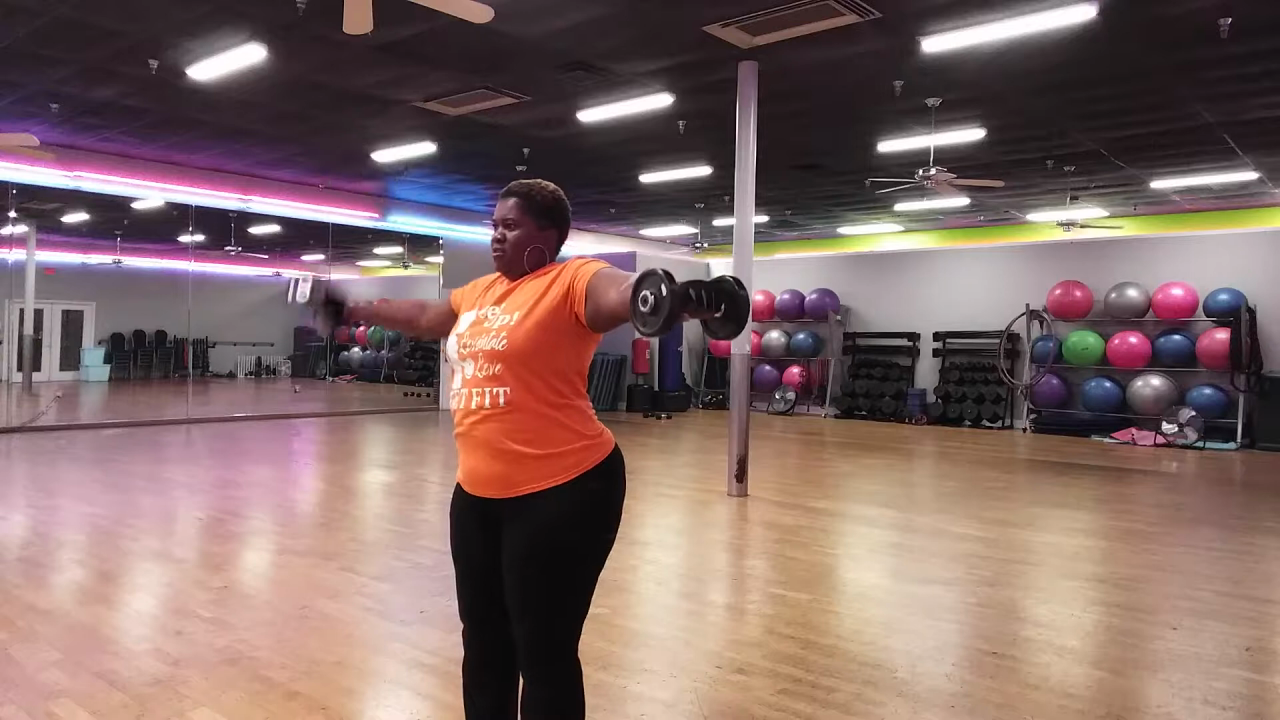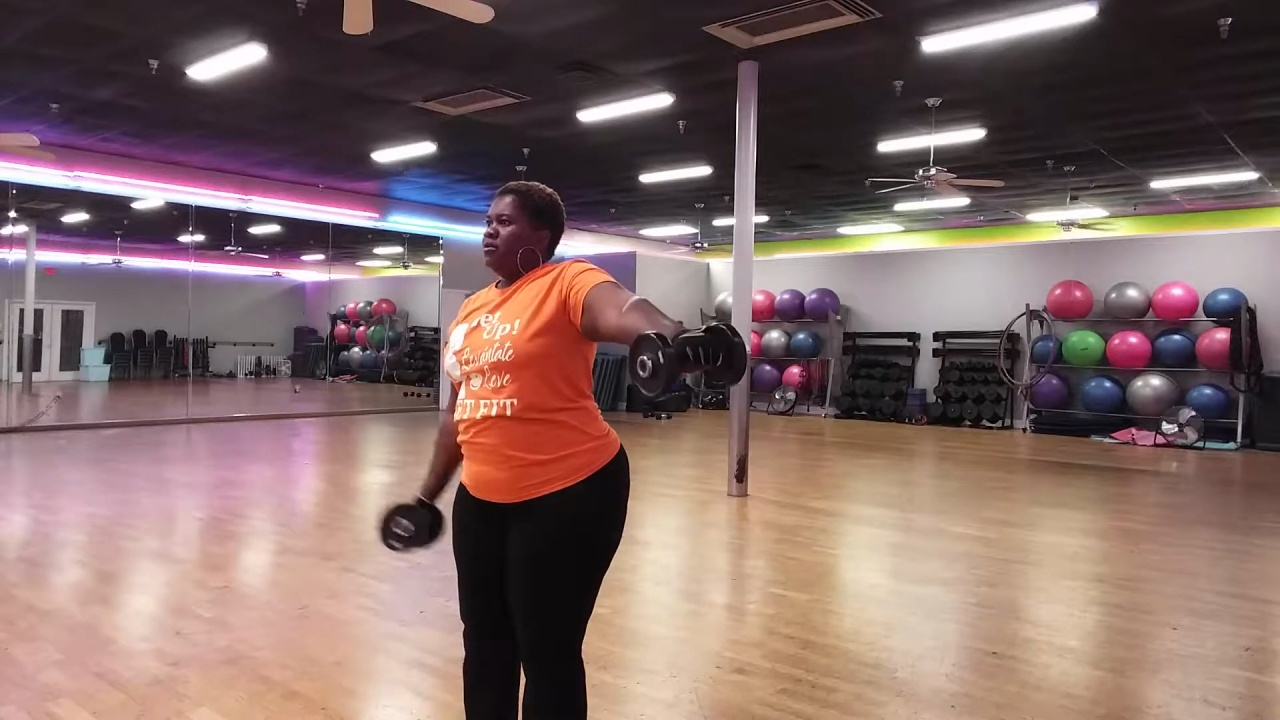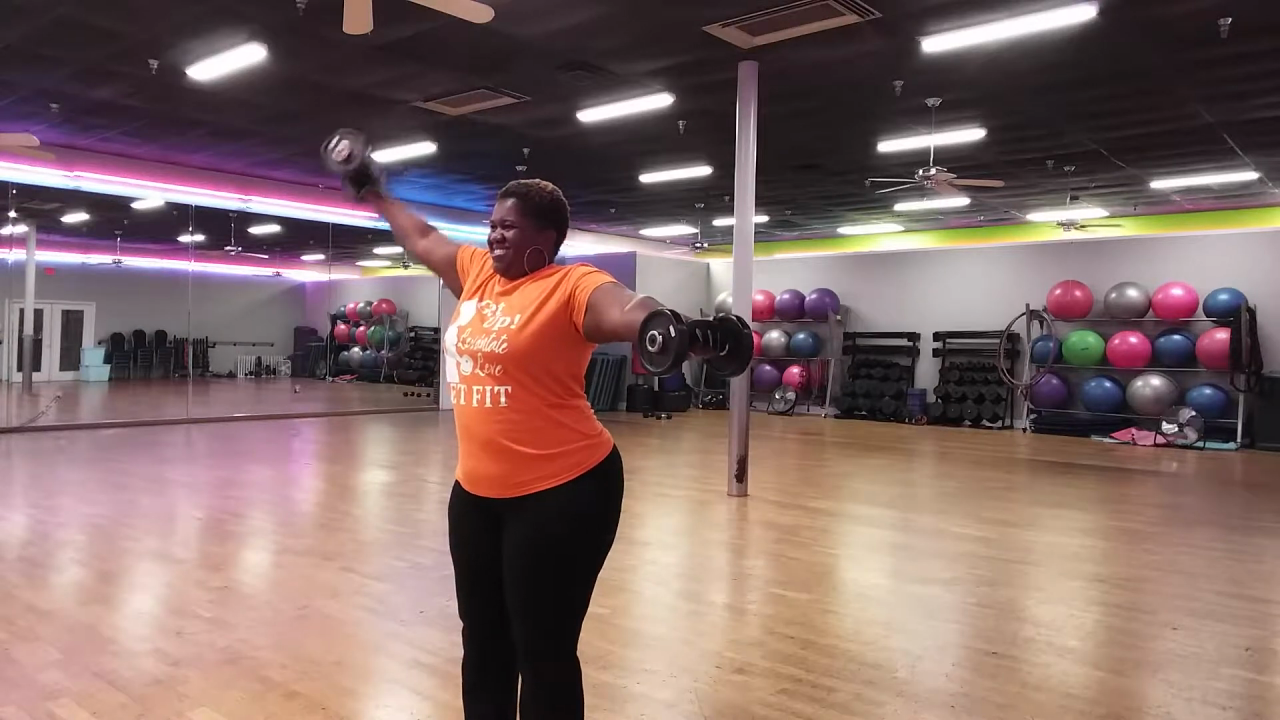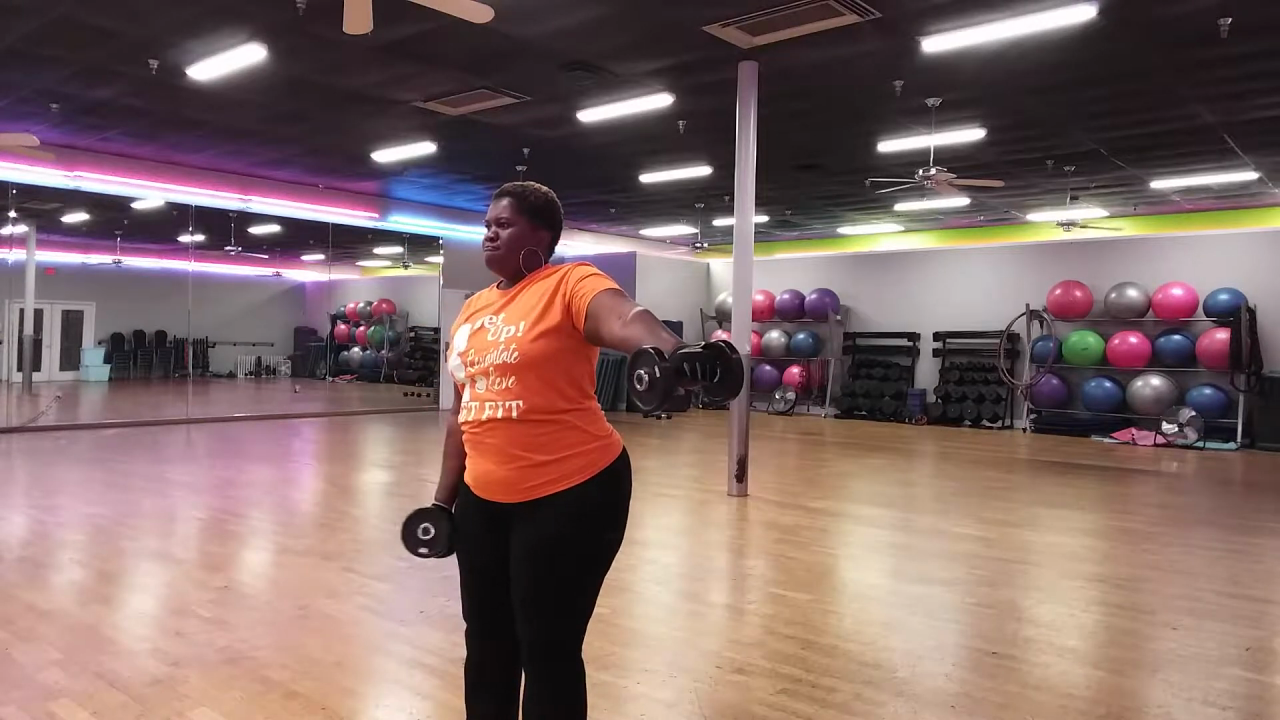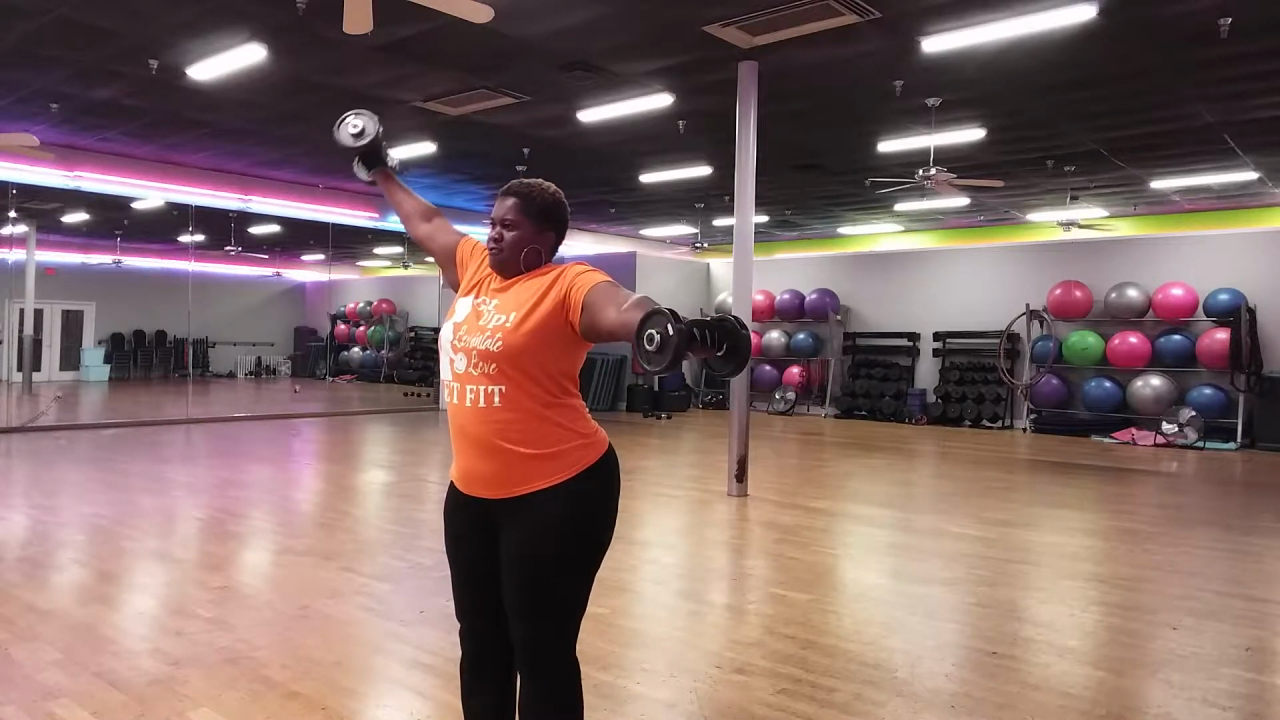
dt=1s
person 1, frame 1
left shoulder: (572, 281)
right shoulder: (484, 291)
left elbow: (626, 292)
right elbow: (424, 316)
right wrist: (351, 309)
left hip: (560, 492)
right hip: (478, 494)
left knee: (543, 653)
right knee: (483, 645)
person 1, frame 2
left shoulder: (568, 284)
right shoulder: (471, 309)
left elbow: (624, 311)
right elbow: (457, 409)
left wrist: (676, 340)
right wrist: (429, 492)
left hip: (567, 493)
right hip: (482, 498)
left knee: (547, 654)
right knee: (484, 646)
person 1, frame 3
left shoulder: (572, 286)
right shoulder: (478, 275)
left elbow: (629, 310)
right elbow: (421, 237)
right wrist: (373, 193)
left hip: (562, 491)
right hip: (477, 492)
left knee: (543, 652)
right knee: (483, 643)
person 1, frame 4
left shoulder: (570, 285)
right shoulder: (472, 310)
left elbow: (625, 319)
left wrist: (673, 352)
right wrist: (444, 498)
left hip: (569, 494)
right hip: (485, 499)
left knee: (547, 650)
right knee: (485, 644)
person 1, frame 5
left shoulder: (569, 285)
right shoulder: (477, 270)
left elbow: (624, 310)
right elbow: (425, 222)
right wrist: (381, 174)
left hip: (558, 492)
right hip: (473, 492)
left knee: (542, 650)
right knee: (480, 642)
